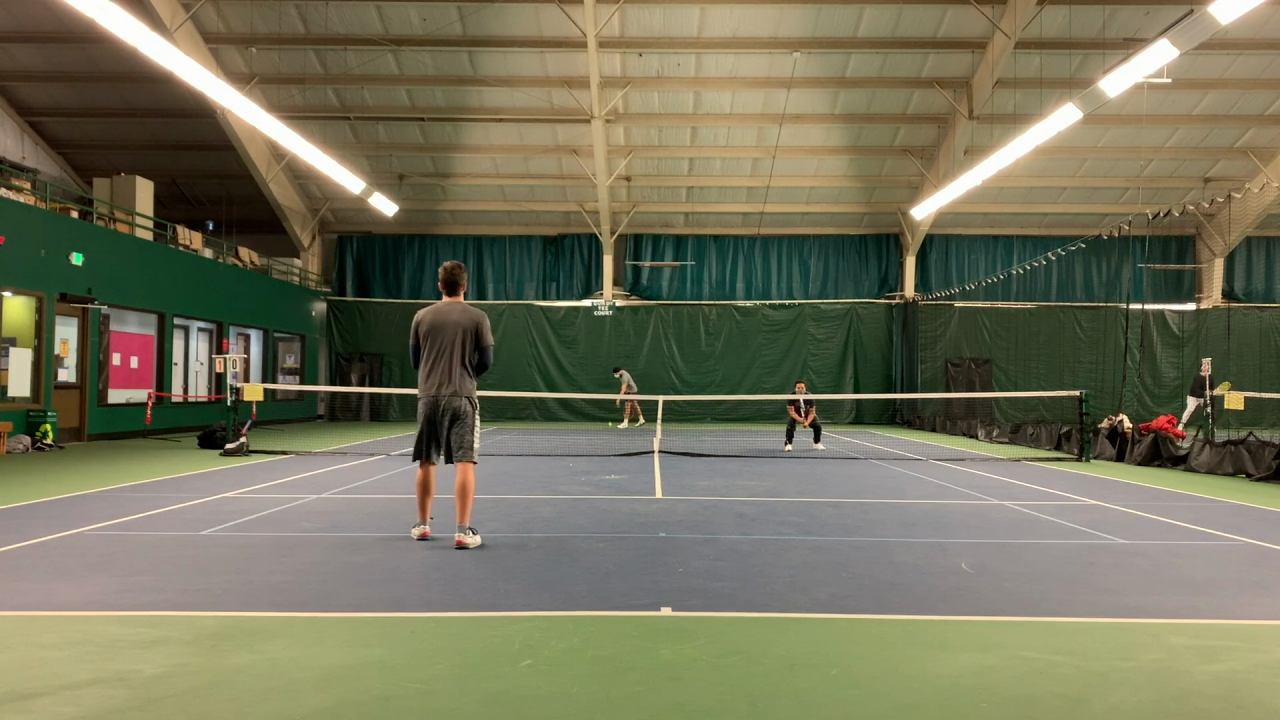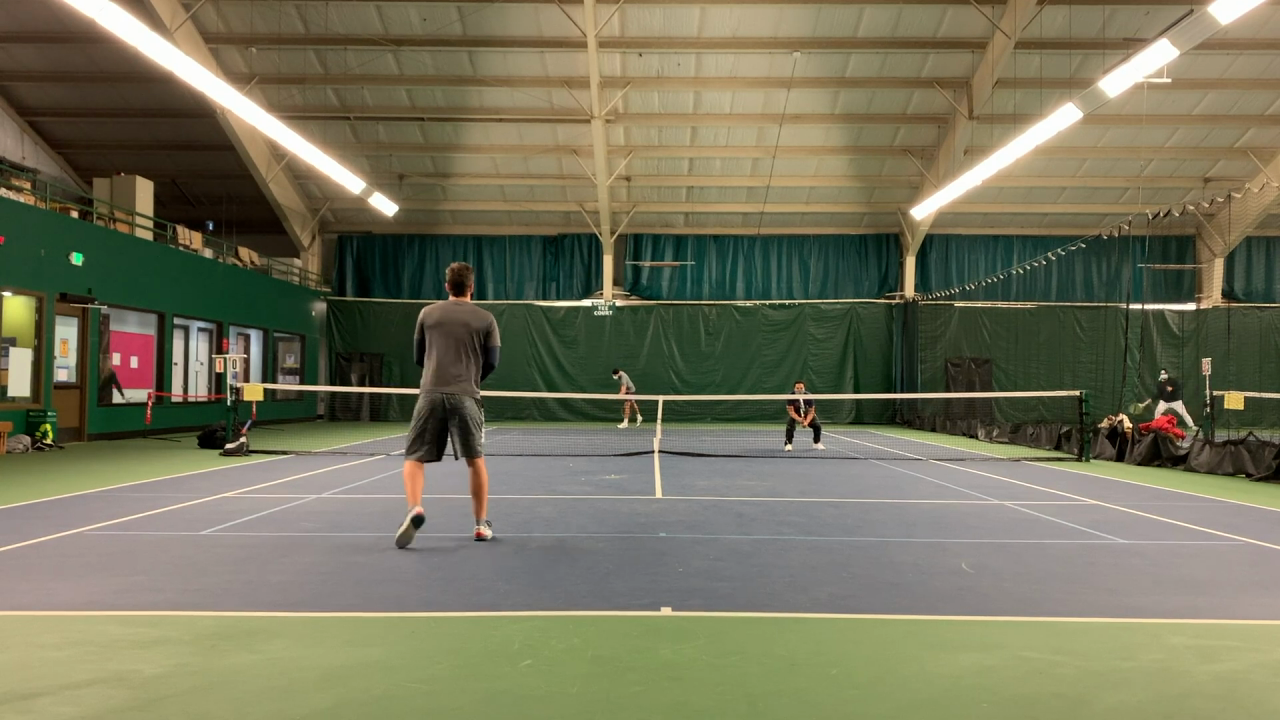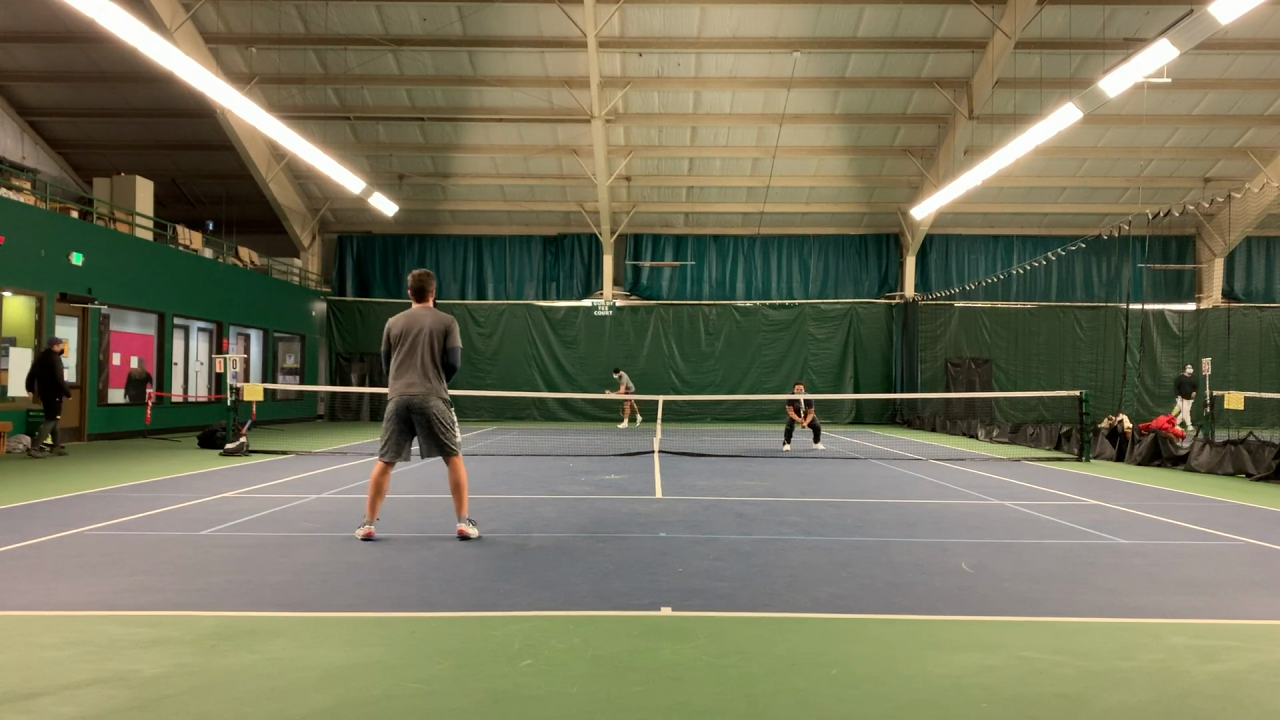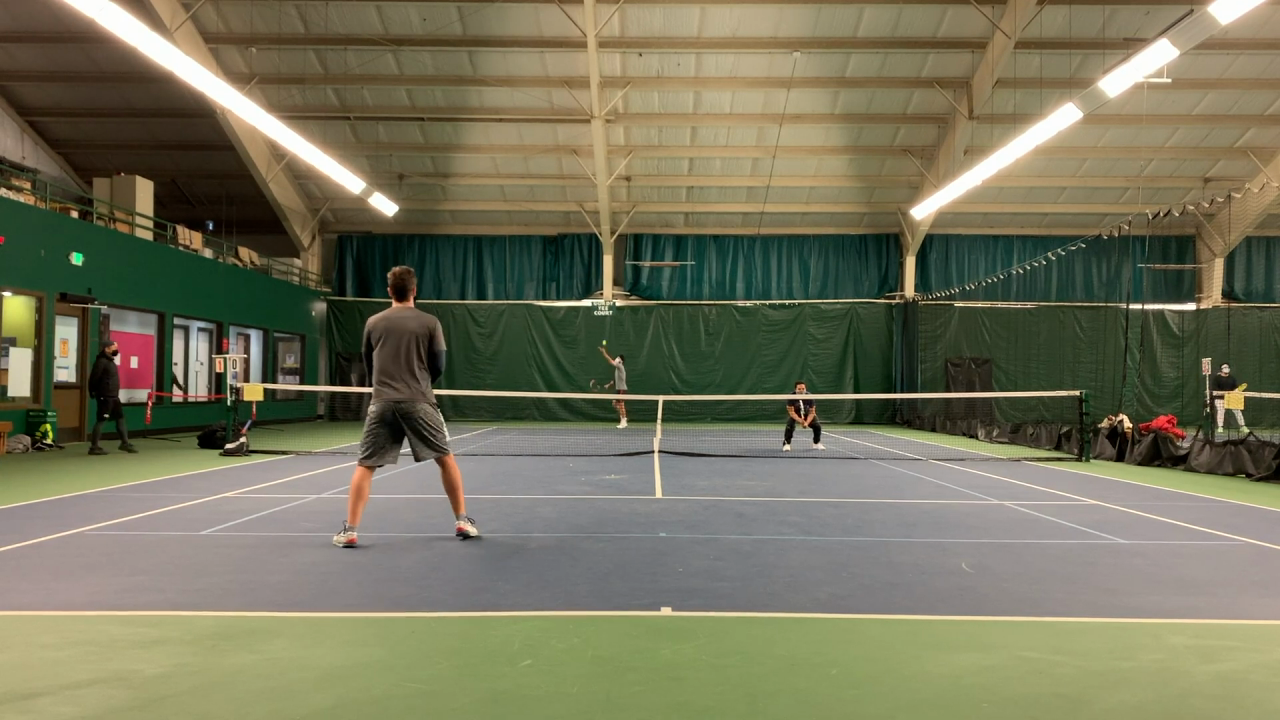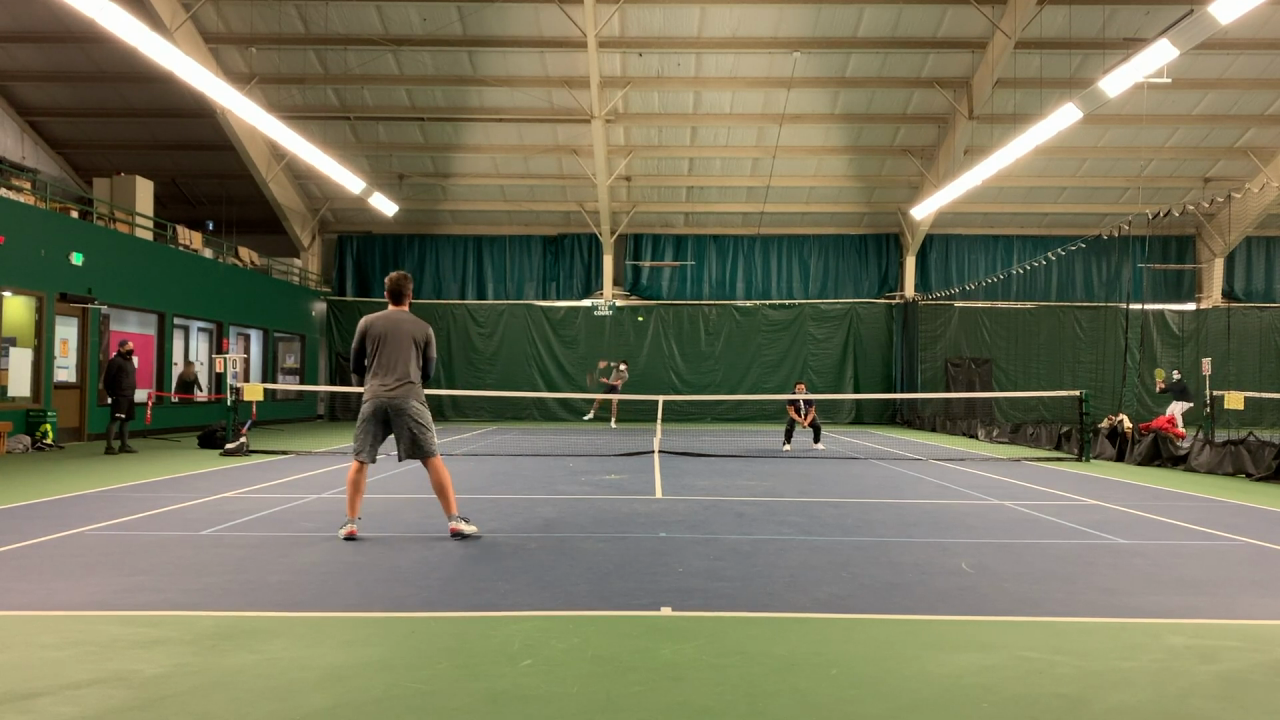
dt=1s
person 1, frame 1
left shoulder: (422, 316)
right shoulder: (478, 317)
left elbow: (415, 359)
right elbow: (486, 361)
left hip: (428, 397)
right hip: (461, 398)
left knee: (426, 463)
right knee: (464, 463)
left ankle: (422, 524)
right ankle: (463, 531)
person 1, frame 2
left shoulder: (427, 314)
right shoulder: (486, 319)
left elbow: (419, 357)
right elbow: (492, 362)
left hip: (431, 395)
right hip: (465, 397)
left knee: (415, 458)
right knee: (475, 460)
left ankle: (415, 508)
right ankle: (481, 524)
person 1, frame 3
left shoulder: (393, 323)
right shoulder: (446, 322)
left elbow: (387, 366)
right elbow: (454, 363)
left hip: (398, 398)
right hip: (432, 398)
left knee: (385, 462)
right knee: (454, 459)
left ankle: (368, 524)
right ankle: (463, 523)
person 1, frame 4
left shoulder: (374, 323)
right shoulder: (430, 322)
left elbow: (368, 366)
right elbow: (438, 366)
left hip: (383, 403)
right hip: (419, 403)
left knee: (365, 466)
right knee: (446, 459)
left ankle: (350, 530)
right ankle: (462, 521)
person 1, frame 5
left shoulder: (367, 322)
right shoulder: (424, 329)
left elbow: (355, 365)
right elbow: (428, 372)
left hip: (374, 400)
right hip: (410, 401)
left knee: (360, 461)
right knee: (432, 460)
left ankle: (350, 523)
right ankle: (455, 521)
